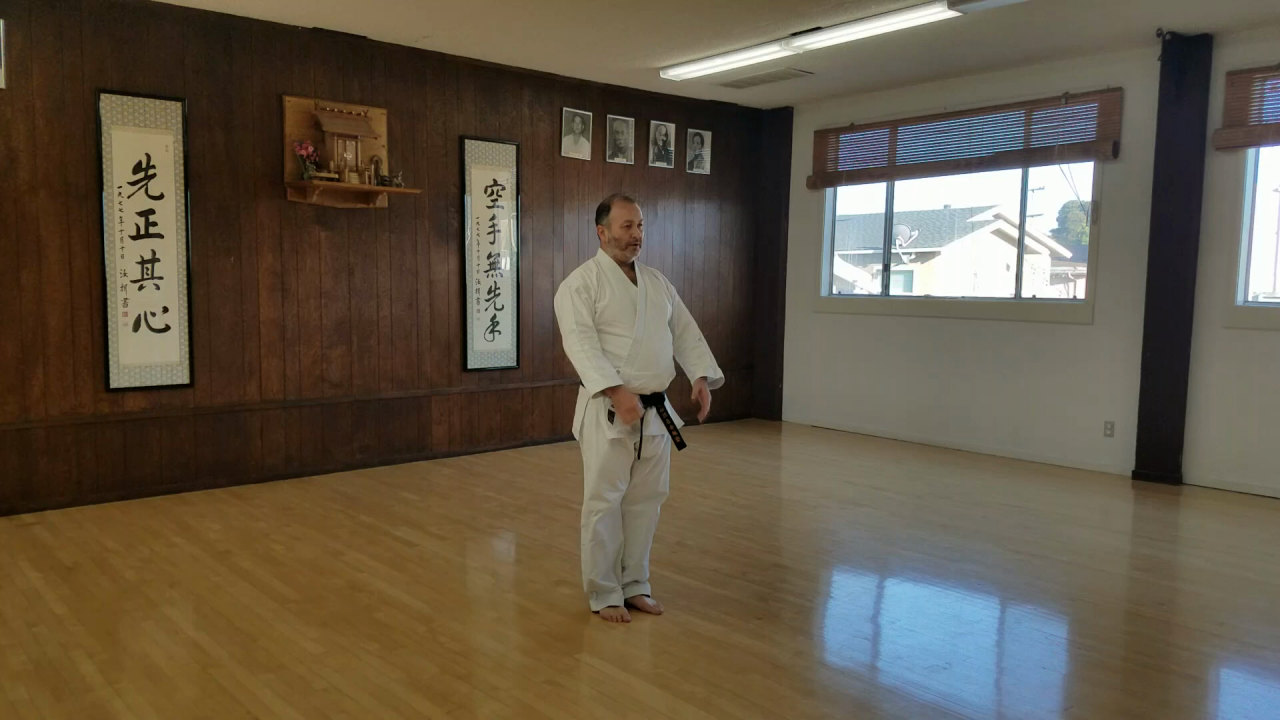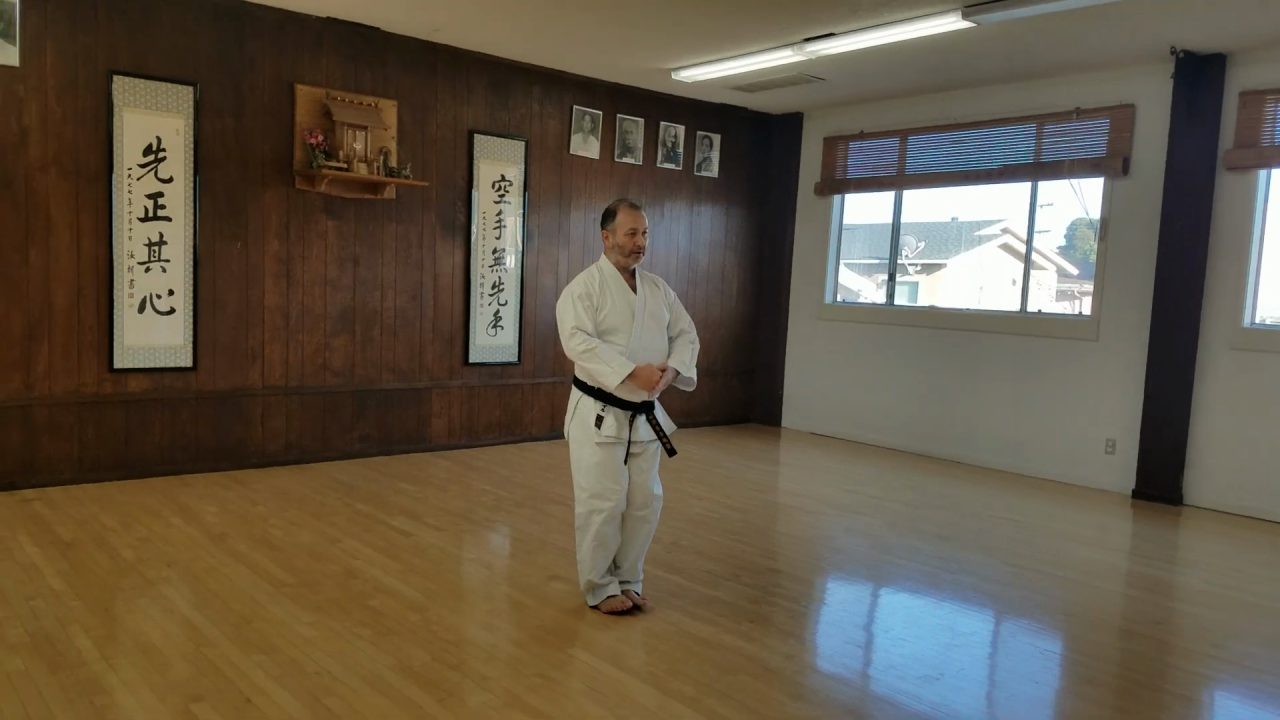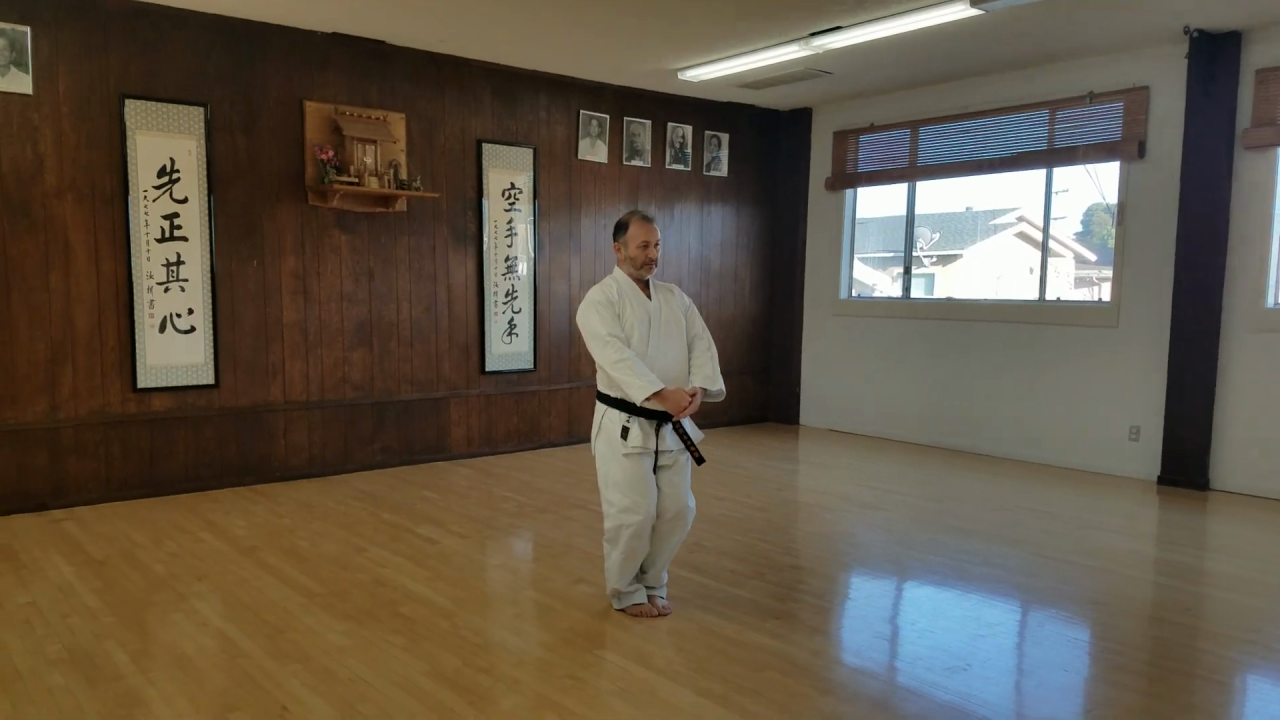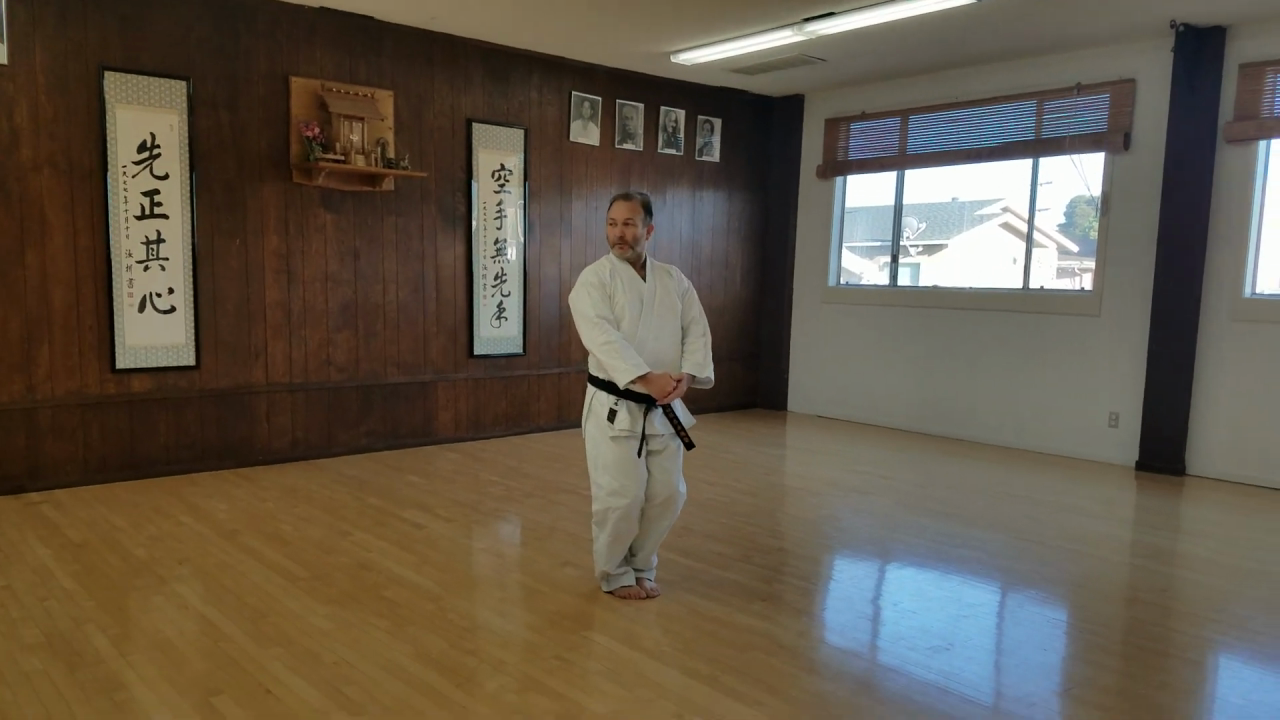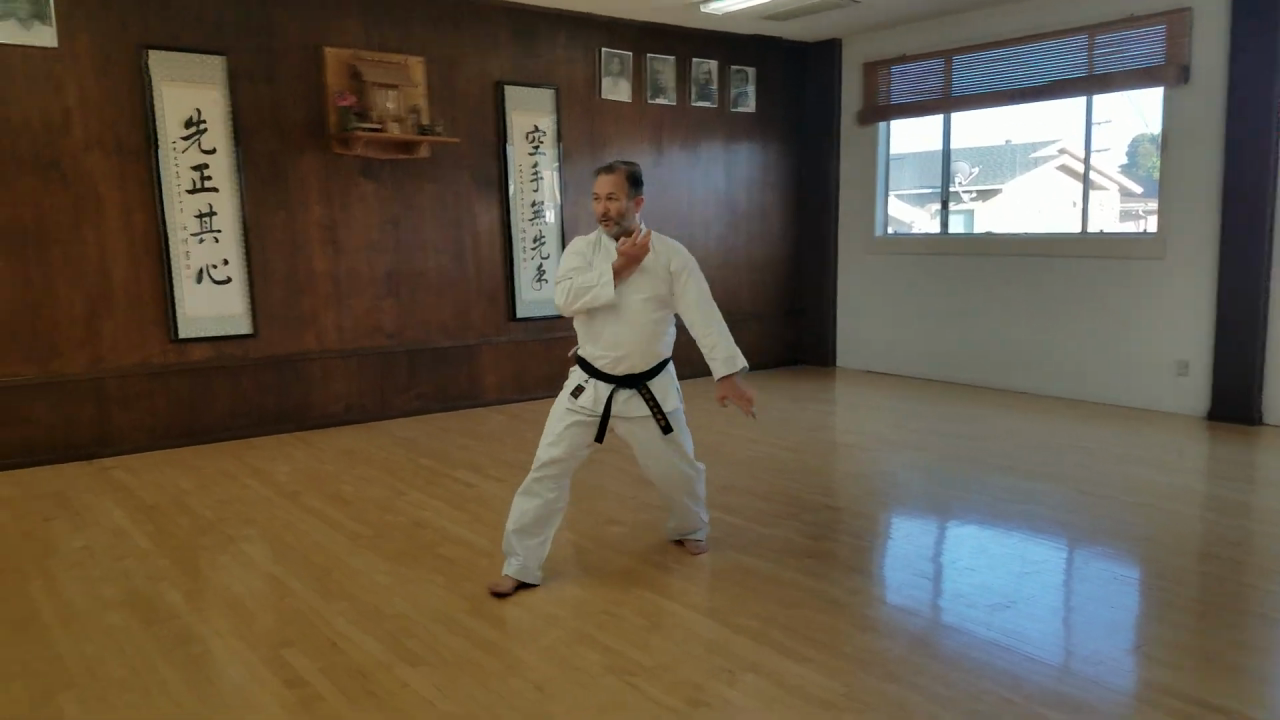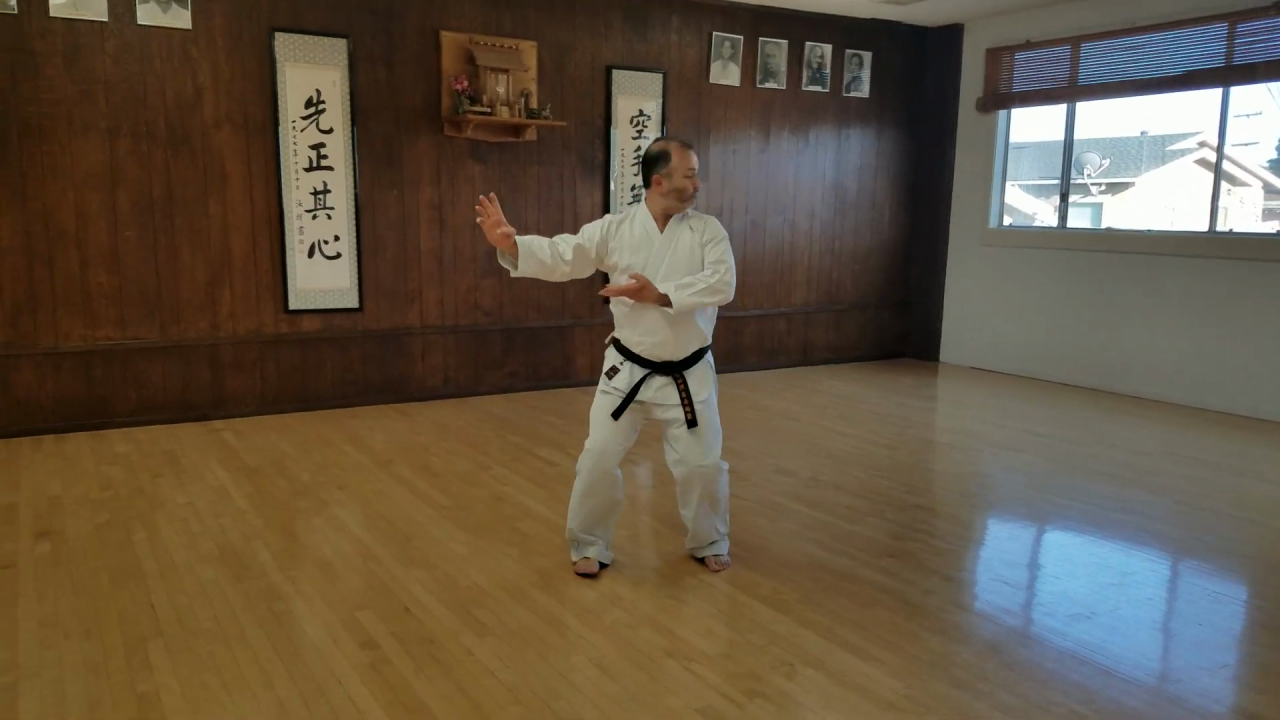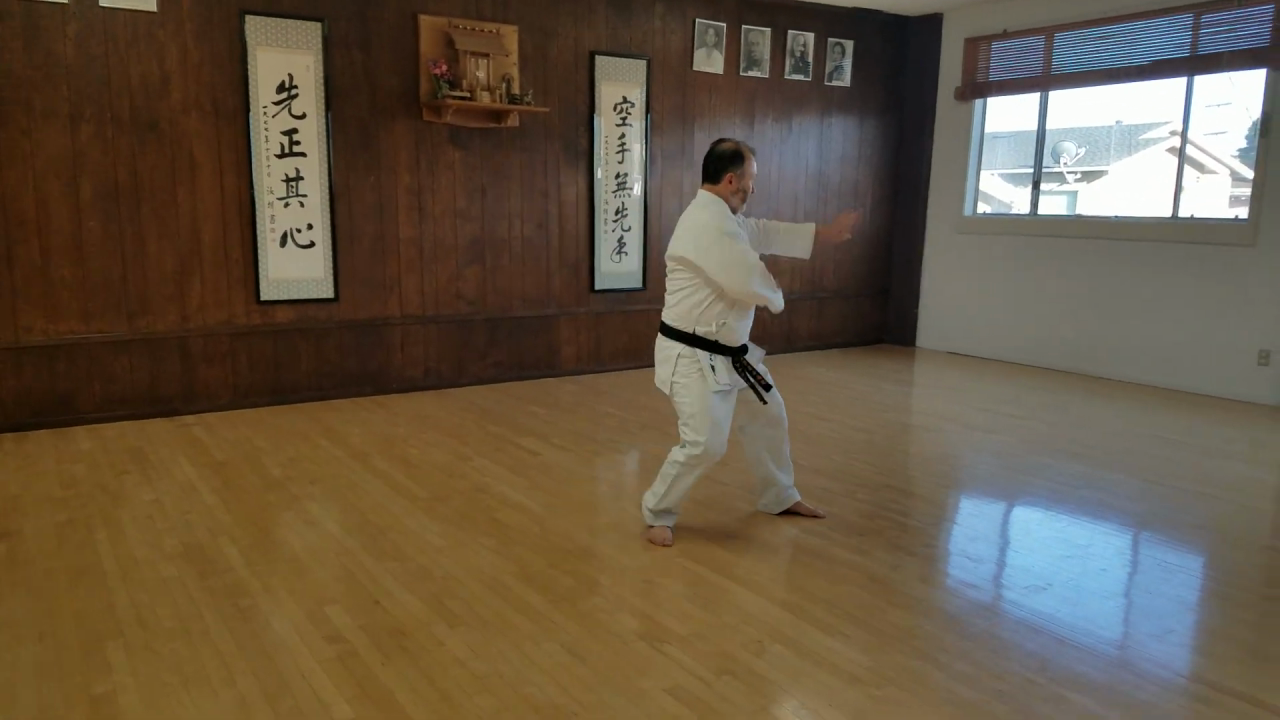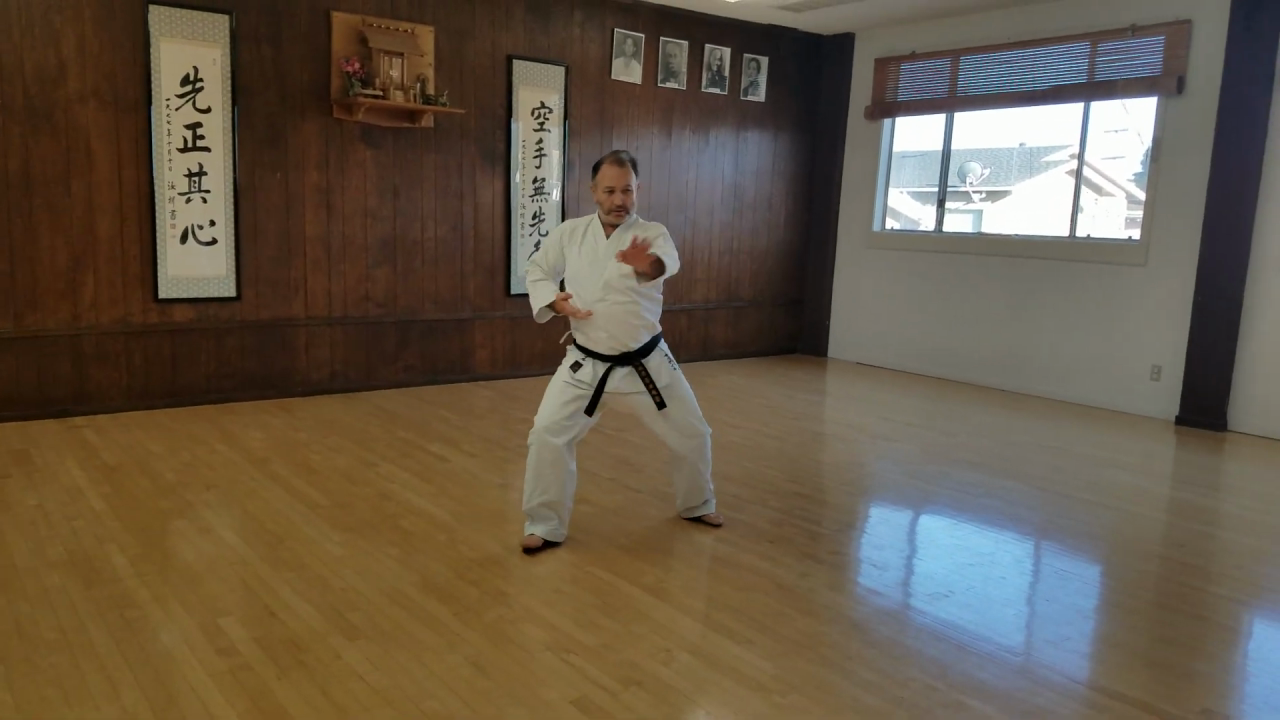
dt=0.7s
person 1, frame 1
left shoulder: (656, 281)
right shoulder: (583, 282)
left elbow: (685, 331)
right elbow: (580, 342)
left wrist: (702, 376)
right wrist: (616, 390)
left hip: (655, 411)
right hip: (609, 411)
left knee: (646, 500)
right knee: (604, 502)
left ankle: (634, 584)
right ankle: (604, 594)
person 1, frame 2
left shoulder: (658, 288)
right shoulder: (585, 286)
left elbow: (686, 334)
right elbow: (578, 343)
left wrist: (671, 369)
right wrist: (633, 371)
left hip: (644, 415)
right hip: (598, 414)
left knee: (645, 503)
right knee: (602, 503)
left ankle: (627, 580)
right ankle: (599, 587)
person 1, frame 3
left shoulder: (674, 297)
right shoulder: (600, 299)
left elbow: (702, 345)
right elbow: (614, 355)
left wrist: (698, 388)
right wrist: (663, 393)
left hip: (672, 426)
right hip: (624, 425)
left knee: (676, 511)
right knee: (632, 515)
left ankle: (652, 585)
right ankle: (625, 591)
person 1, frame 4
left shoulder: (674, 279)
right shoulder: (594, 279)
left elbow: (697, 332)
right elbow: (602, 337)
left wrist: (687, 375)
right wrist: (647, 378)
left hip: (663, 408)
right hip: (614, 407)
left knee: (667, 495)
right knee: (620, 498)
left ankle: (641, 568)
right ankle: (615, 575)
person 1, frame 5
left shoulder: (671, 253)
right shoulder: (582, 247)
left elbow: (704, 317)
right elbow: (567, 299)
left wrist: (729, 373)
right wrist: (617, 269)
left hip: (648, 387)
right hip: (589, 384)
left knee: (676, 468)
right knee: (549, 468)
left ankle: (688, 527)
right ankle: (521, 566)
person 1, frame 6
left shoulder: (708, 229)
right shoulder: (614, 229)
left elbow: (722, 284)
right elbow: (560, 257)
left wrist: (658, 294)
right wrist: (510, 242)
left hip: (687, 373)
right hip: (628, 369)
left knee: (701, 463)
right knee: (599, 458)
left ankle: (709, 543)
right ankle: (589, 547)
person 1, frame 7
left shoulder: (723, 217)
right shoulder: (707, 224)
left elbow: (765, 233)
right elbow: (749, 287)
left wrist: (824, 234)
right wrist: (776, 299)
left hip: (724, 353)
right hip: (693, 356)
left knee: (768, 416)
right knee: (704, 444)
left ankle: (779, 497)
right ankle: (660, 512)
person 1, frame 8
left shoulder: (650, 234)
right shoulder: (569, 233)
left elbow: (666, 260)
right elbow: (536, 272)
left wrist: (647, 264)
right wrist: (553, 301)
left hip: (644, 362)
right hip: (587, 363)
left knee: (691, 435)
right knee: (548, 433)
left ankle: (697, 505)
right ankle: (544, 524)
